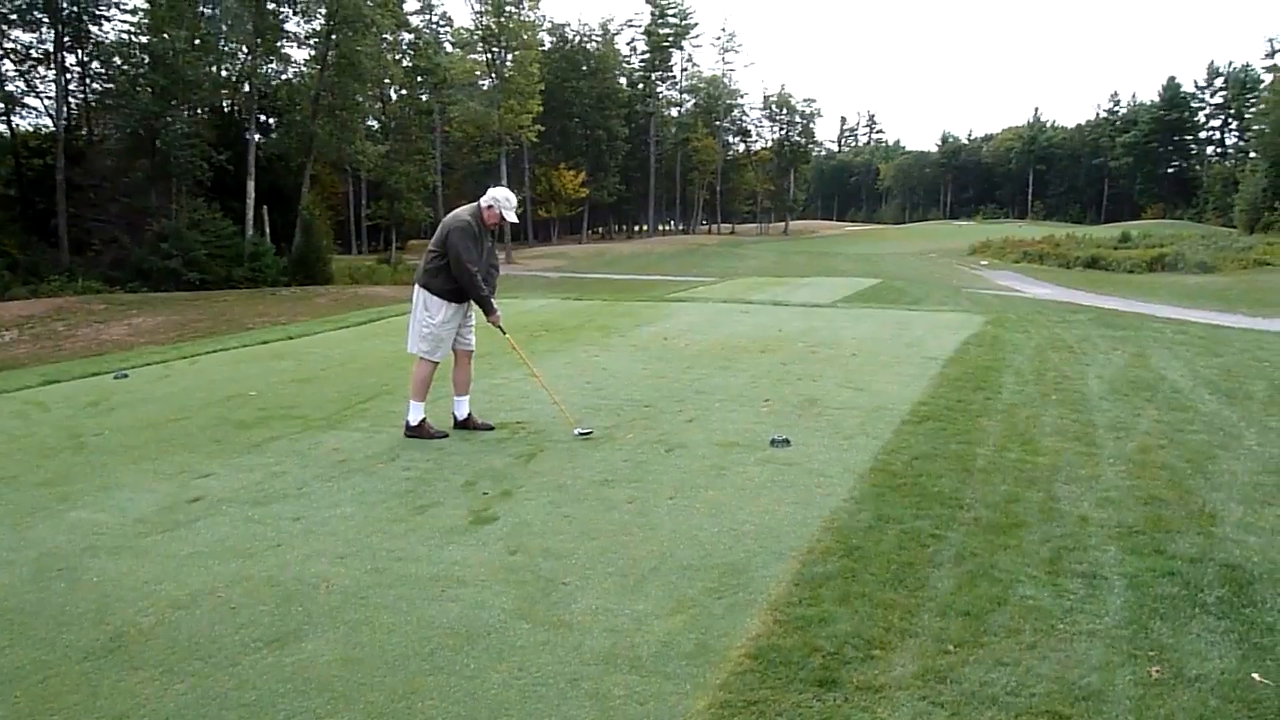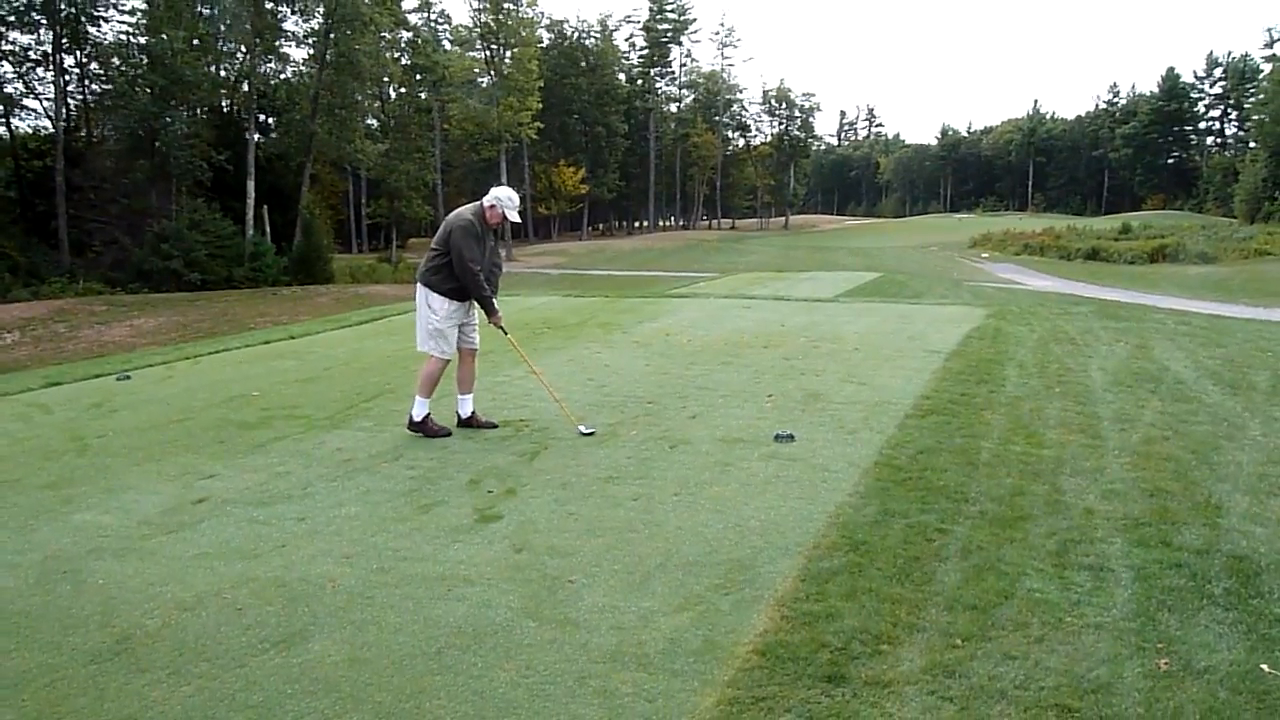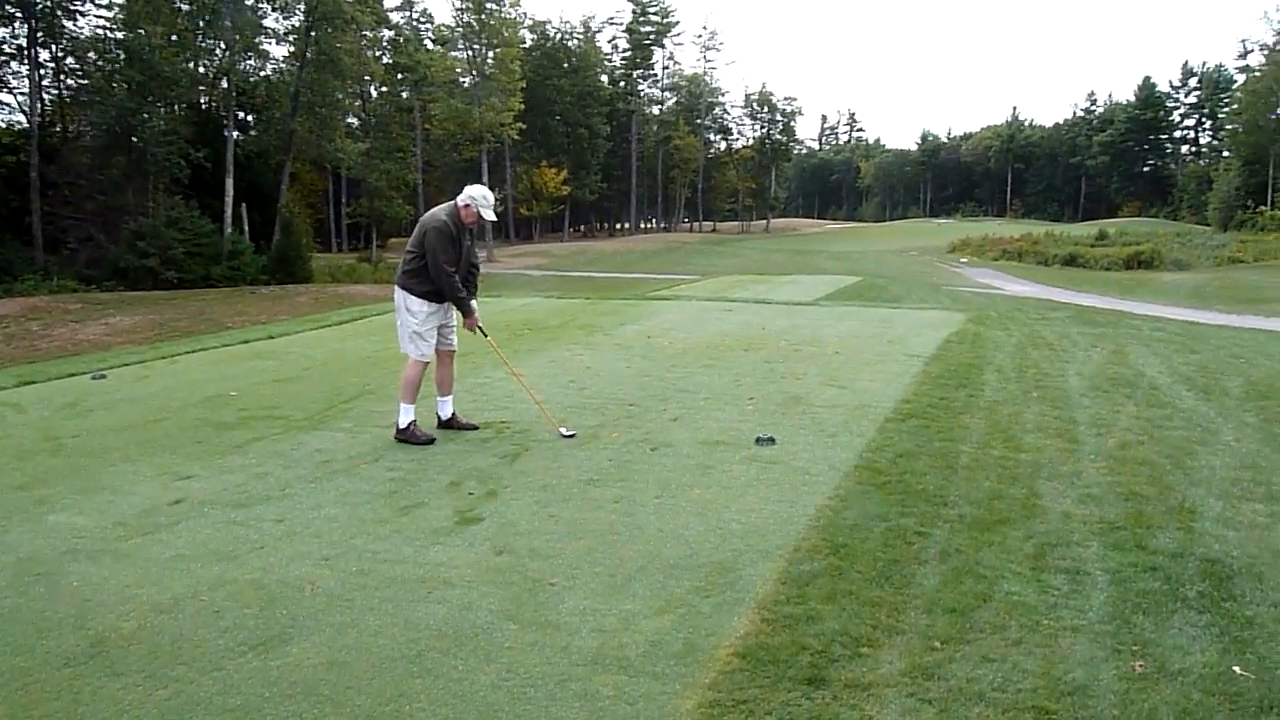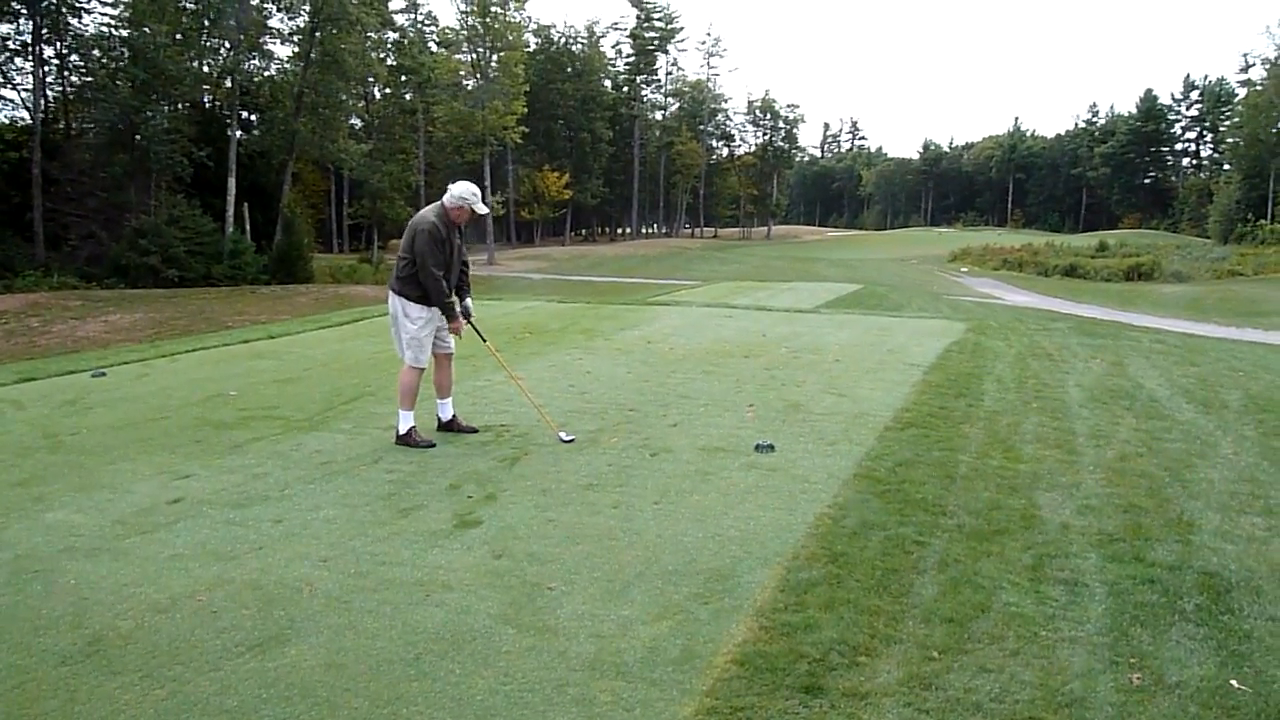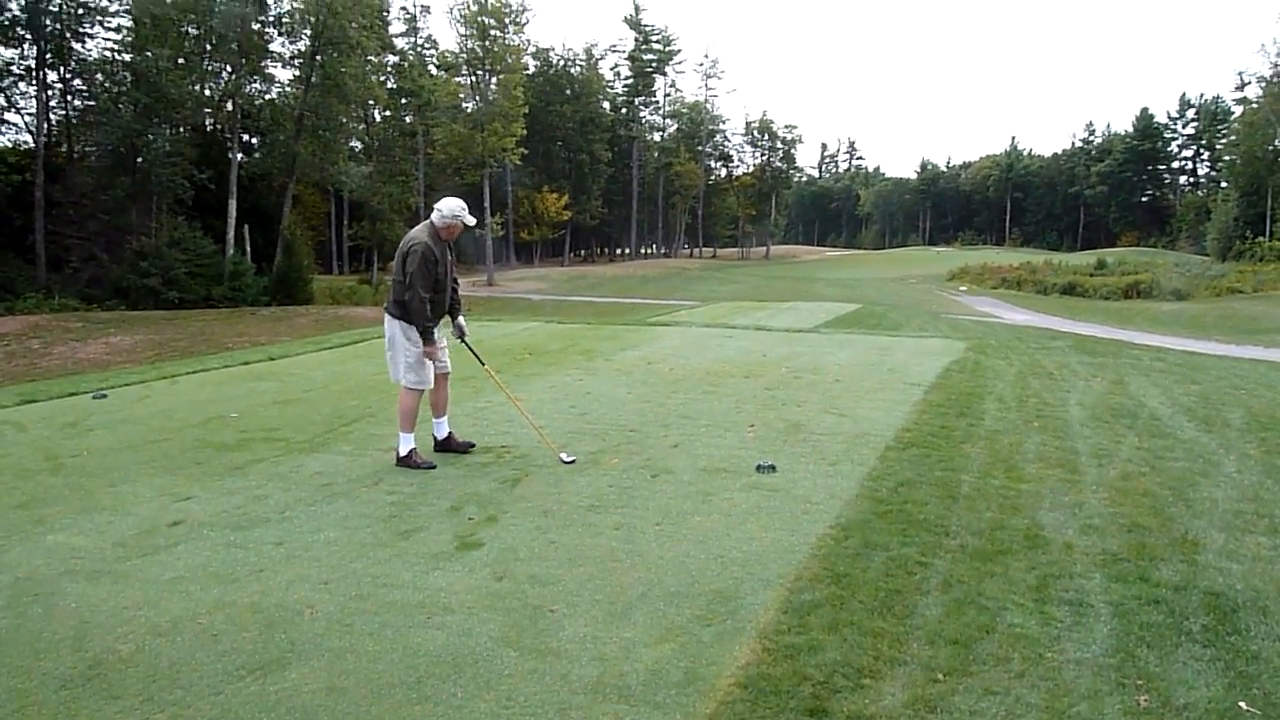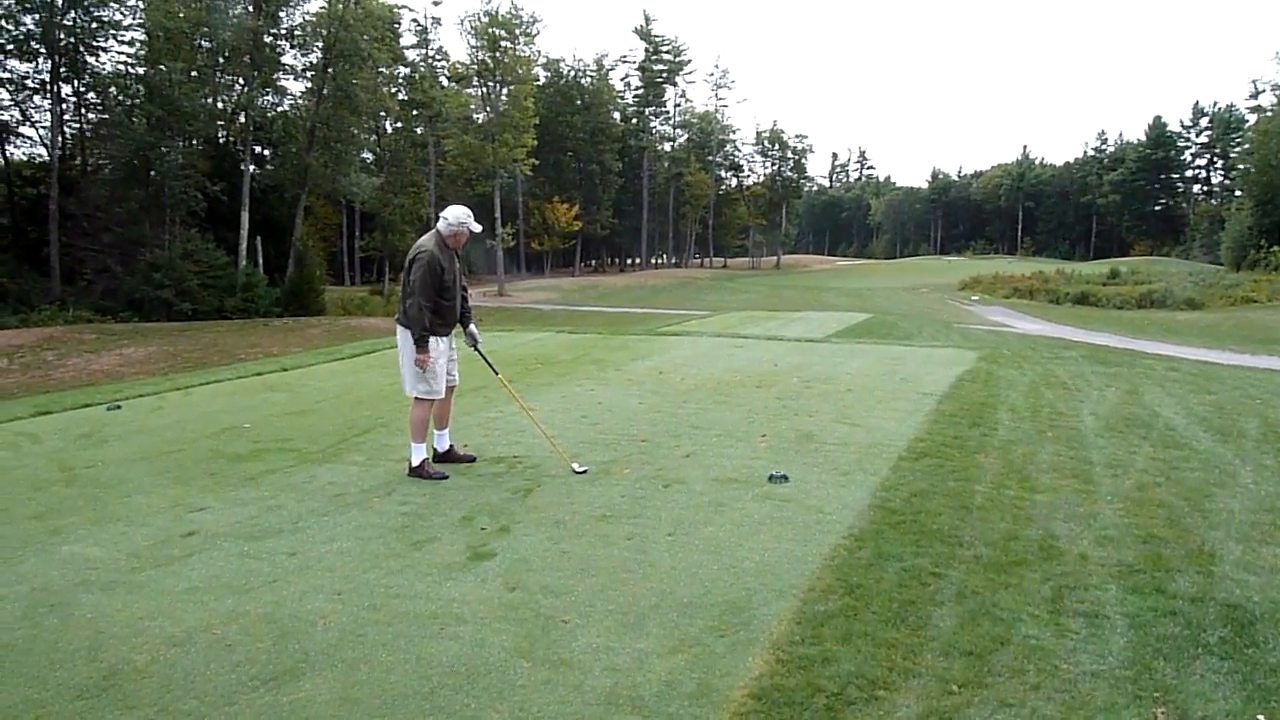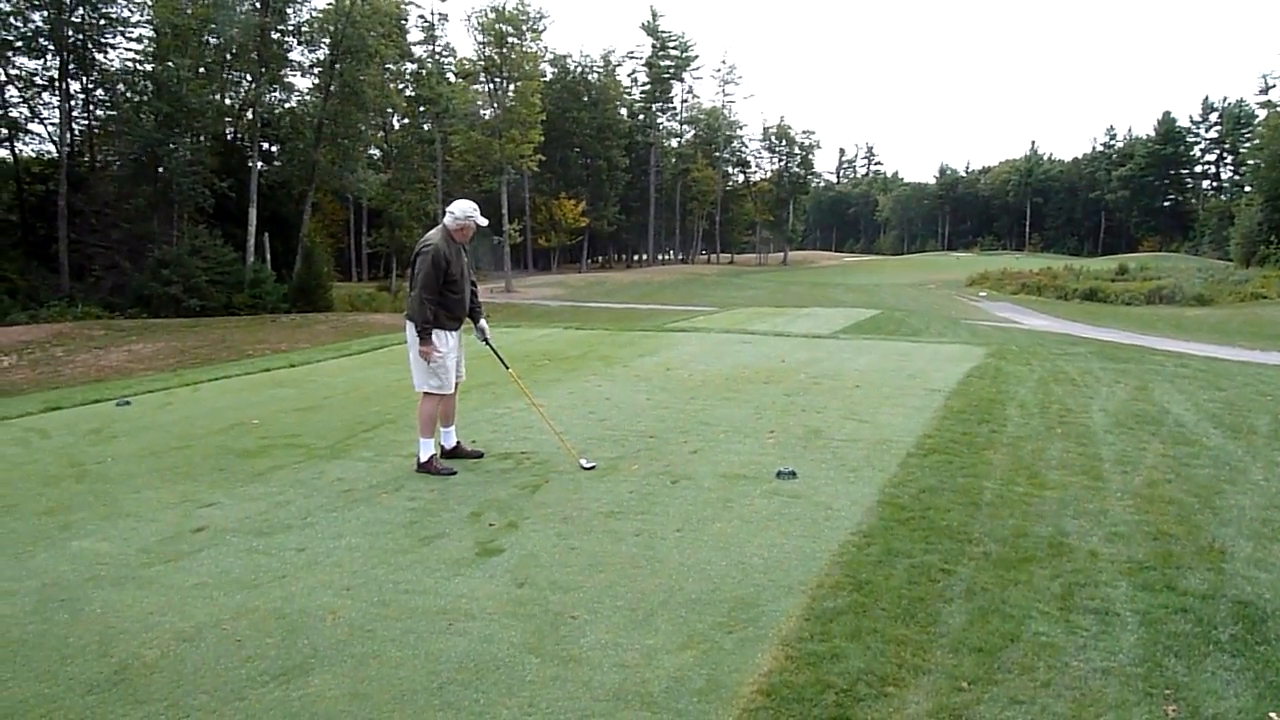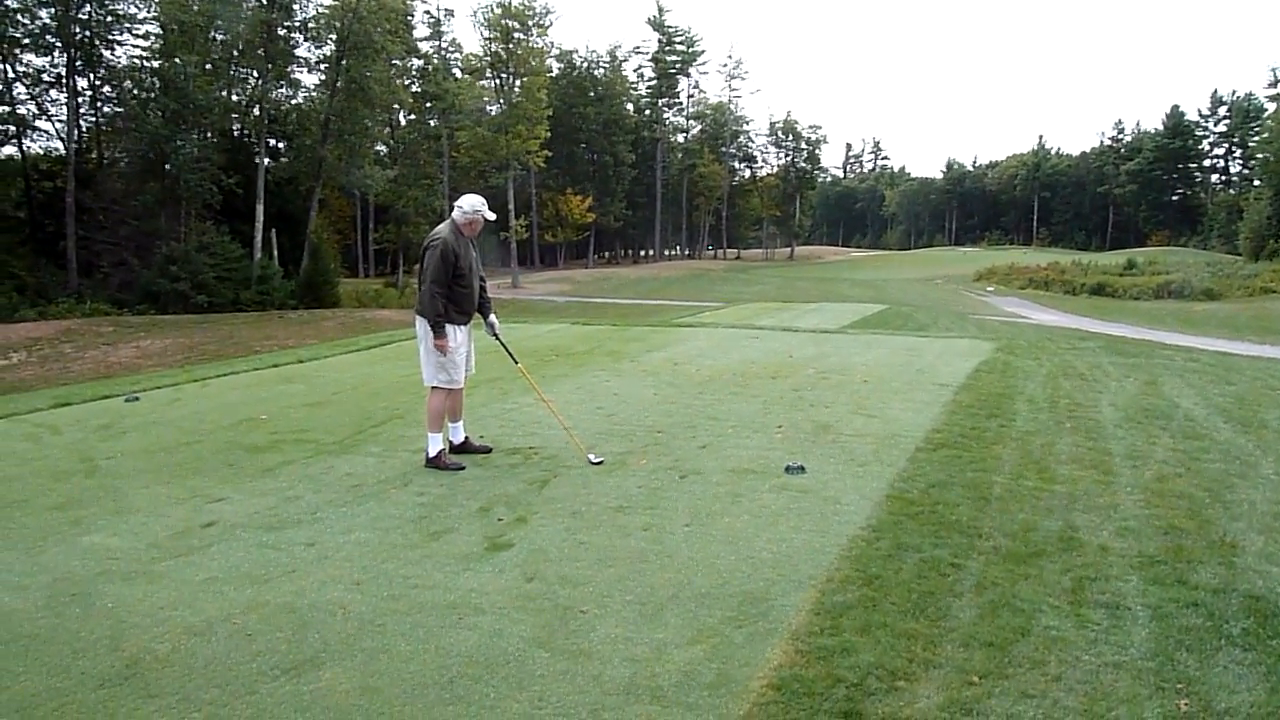
dt=0.2s
person 1, frame 1
left shoulder: (486, 225)
right shoulder: (462, 224)
left elbow: (490, 265)
right elbow: (467, 271)
left wrist: (489, 299)
right wrist: (488, 307)
left hip: (460, 298)
right hip: (437, 297)
left knee: (465, 353)
right knee: (429, 356)
left ankle: (462, 415)
right ankle: (415, 421)
person 1, frame 2
left shoulder: (489, 225)
right shoulder: (464, 224)
left elbow: (493, 264)
right elbow: (469, 271)
left wrist: (492, 299)
right wrist: (490, 308)
left hip: (463, 296)
right hip: (438, 294)
left knee: (469, 352)
right knee: (441, 354)
left ankle: (466, 413)
right ankle: (419, 416)
person 1, frame 3
left shoulder: (465, 225)
right shoulder: (439, 224)
left elbow: (470, 264)
right elbow: (444, 273)
left wrist: (471, 299)
right wrist: (466, 310)
left hip: (441, 297)
right hip: (417, 296)
left knee: (447, 353)
right knee: (420, 357)
left ankle: (446, 414)
right ankle: (405, 423)
person 1, frame 4
left shoulder: (453, 223)
right shoulder: (428, 226)
left elbow: (460, 263)
right elbow: (431, 276)
left wrist: (464, 297)
right wrist: (451, 315)
left hip: (434, 301)
right hip: (412, 301)
left knee: (444, 356)
right knee: (416, 362)
left ankle: (446, 417)
right ankle: (405, 428)
person 1, frame 5
left shoulder: (441, 240)
right shoulder: (421, 246)
left elbow: (449, 281)
right elbow: (416, 296)
left wrist: (456, 314)
right wrist: (428, 338)
left hip: (428, 322)
right hip: (409, 323)
left knee: (440, 375)
right knee: (414, 384)
left ankle: (442, 436)
right ankle: (405, 451)
person 1, frame 6
left shoulder: (448, 249)
right shoulder: (428, 254)
left elbow: (459, 290)
right elbow: (418, 303)
left wrist: (468, 322)
right wrist: (421, 346)
left hip: (442, 333)
right hip: (422, 335)
left knee: (447, 388)
right knee: (425, 394)
left ankle: (442, 447)
right ankle: (418, 461)
person 1, frame 7
left shoulder: (457, 245)
right shoulder: (433, 248)
left elbow: (469, 285)
right elbow: (421, 296)
left wrist: (478, 317)
right wrist: (424, 337)
left hip: (451, 328)
right hip: (433, 331)
left knee: (451, 386)
right knee: (434, 390)
left ankle: (449, 444)
right ankle: (426, 457)
person 1, frame 8
left shoulder: (465, 239)
right shoulder: (442, 242)
left elbow: (478, 280)
right elbow: (432, 290)
left wrist: (487, 312)
right wrist: (438, 331)
left hip: (460, 322)
right hip: (442, 325)
left knee: (458, 382)
right knee: (442, 385)
left ankle: (457, 439)
right ankle: (434, 451)
